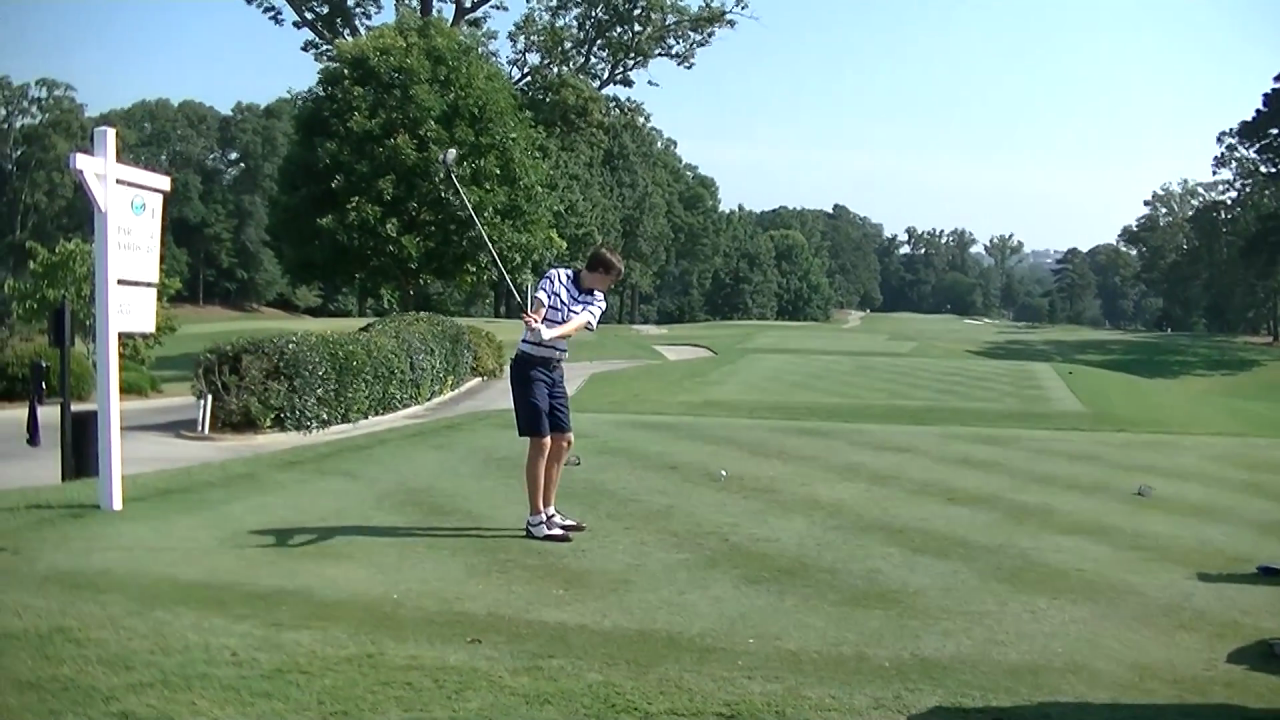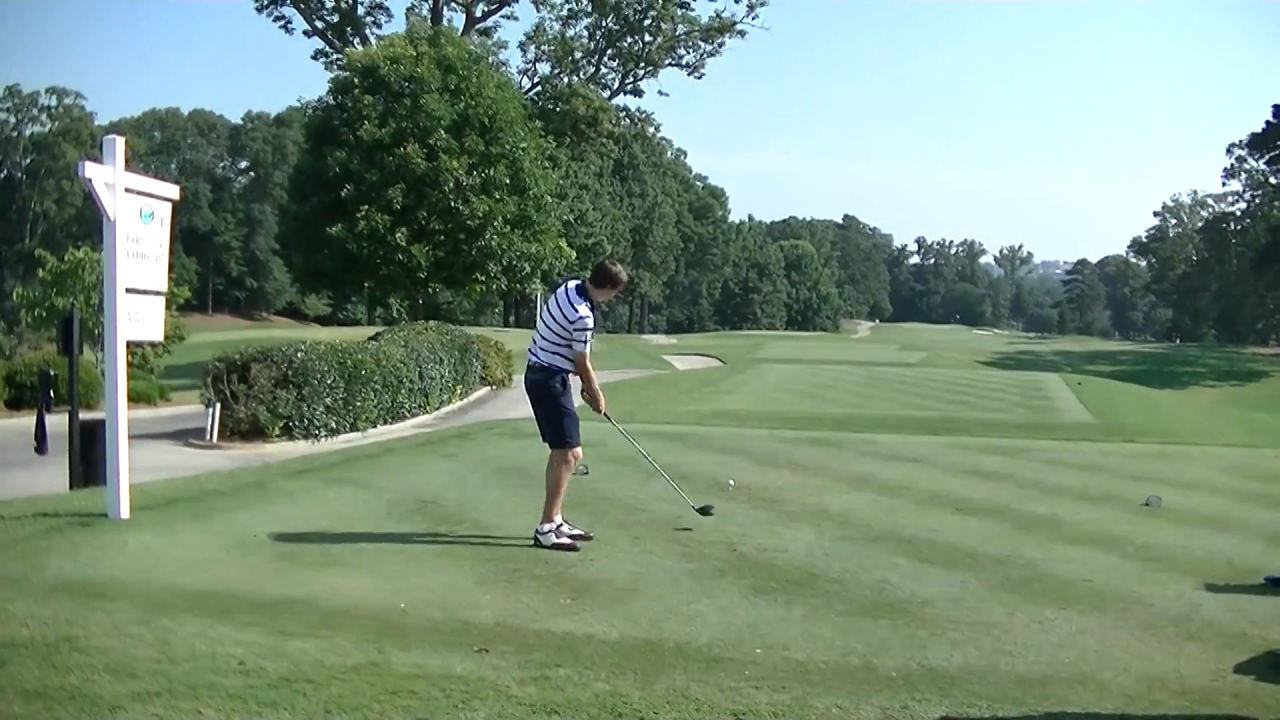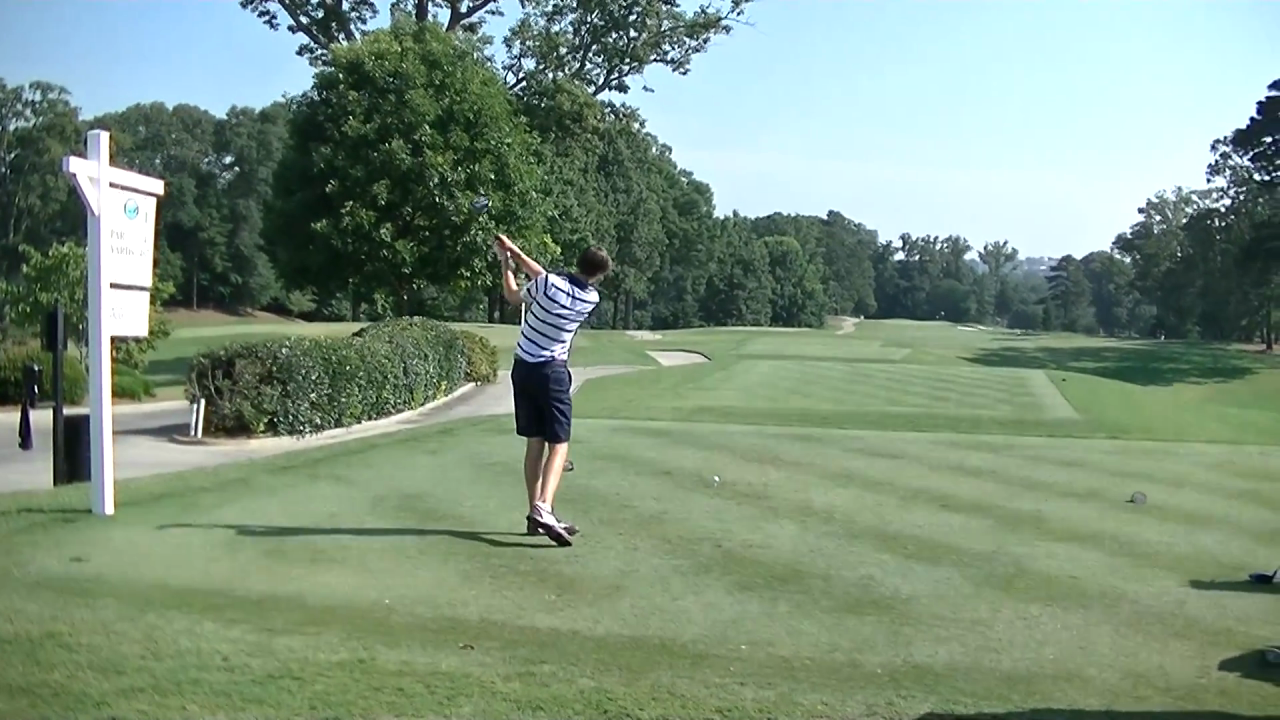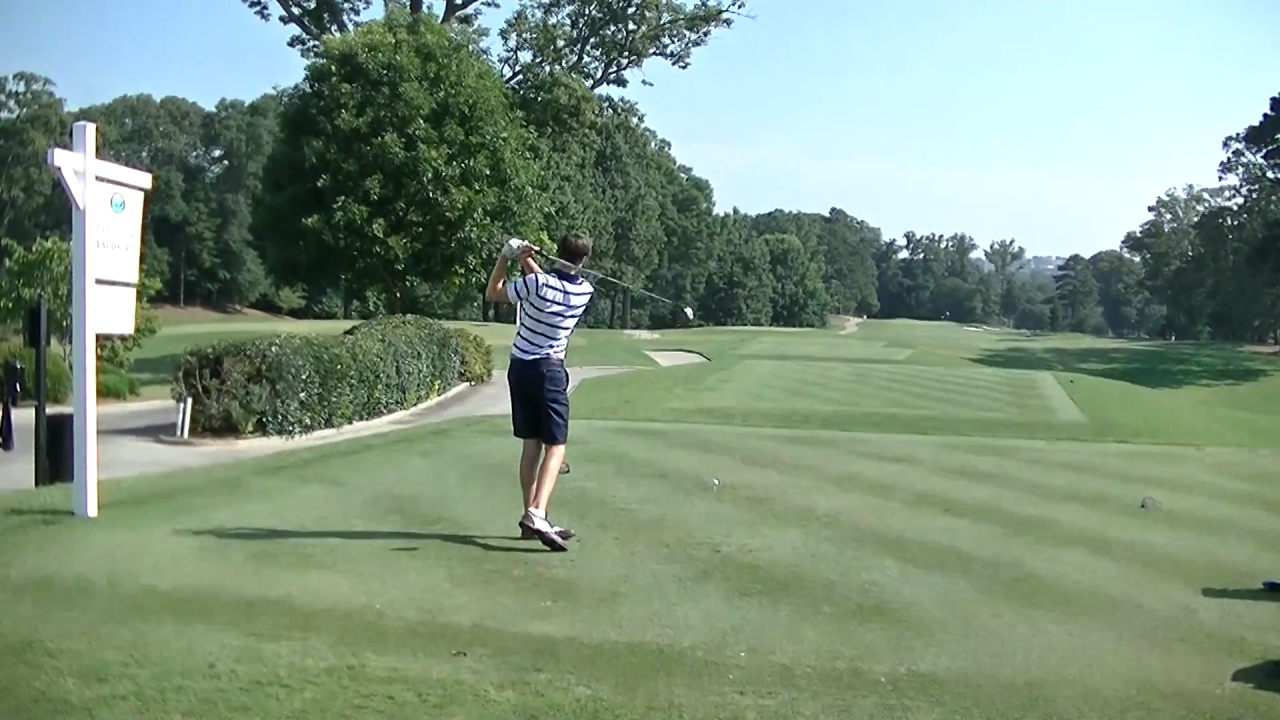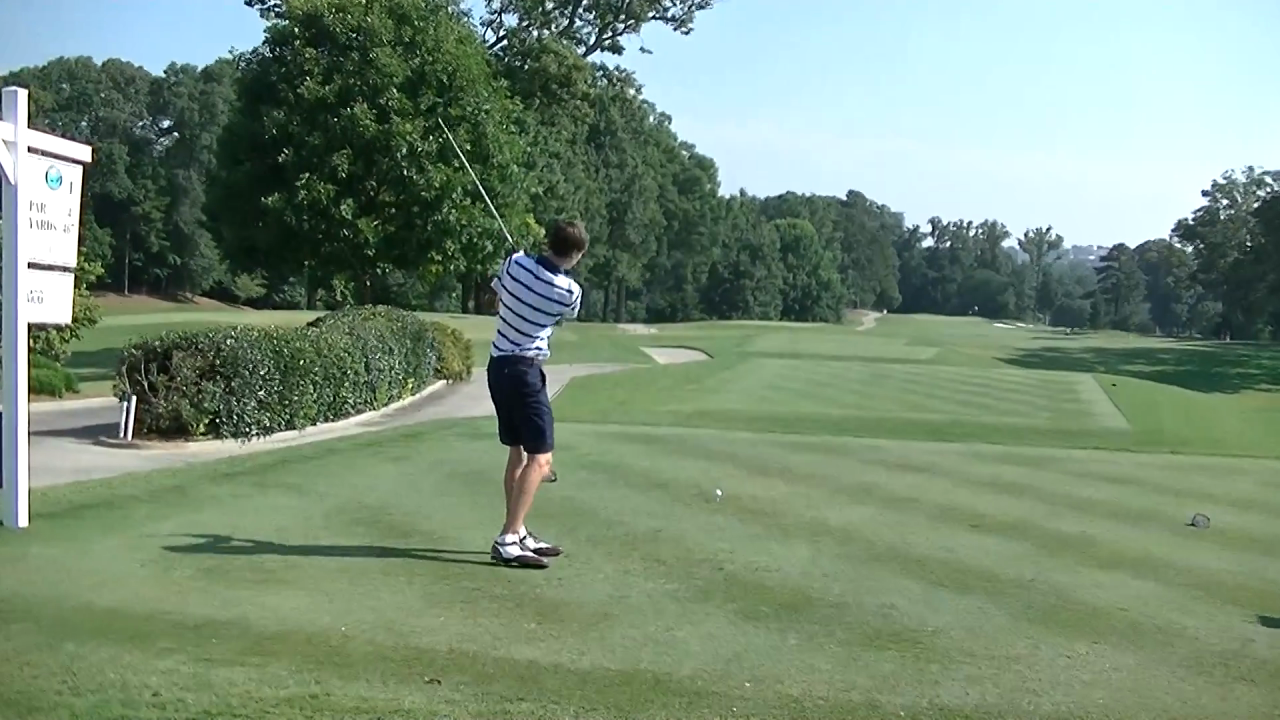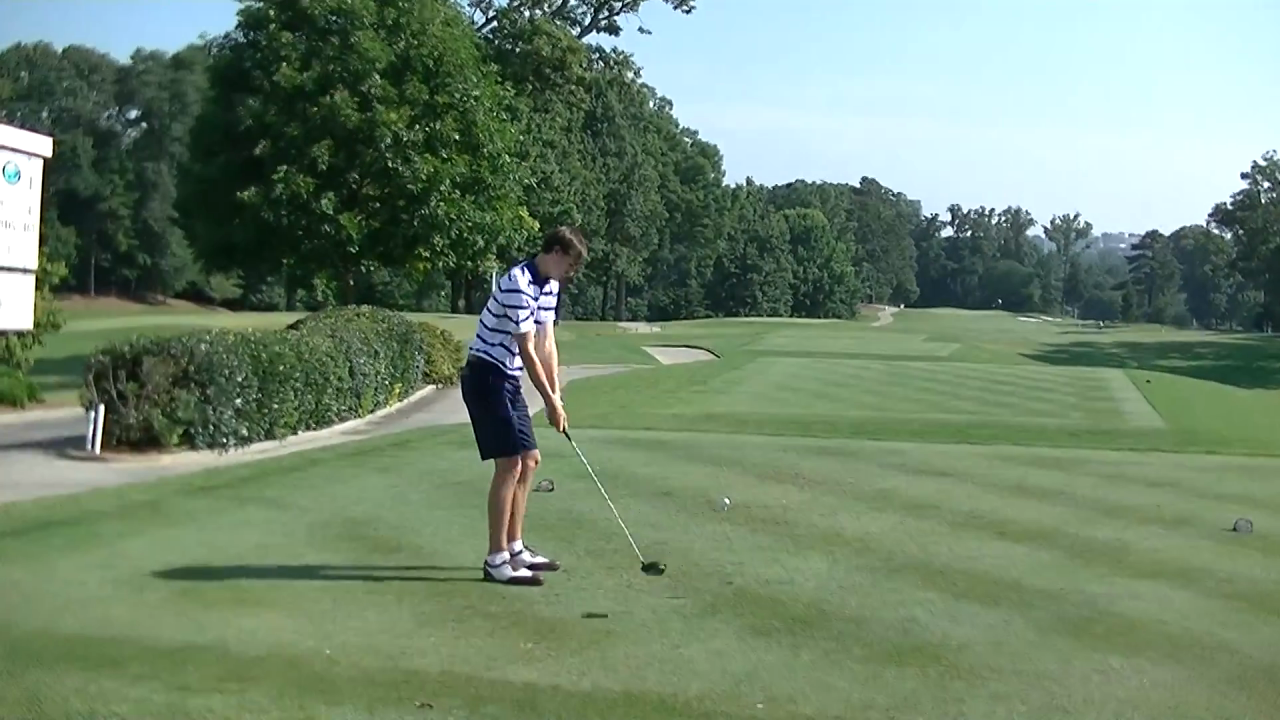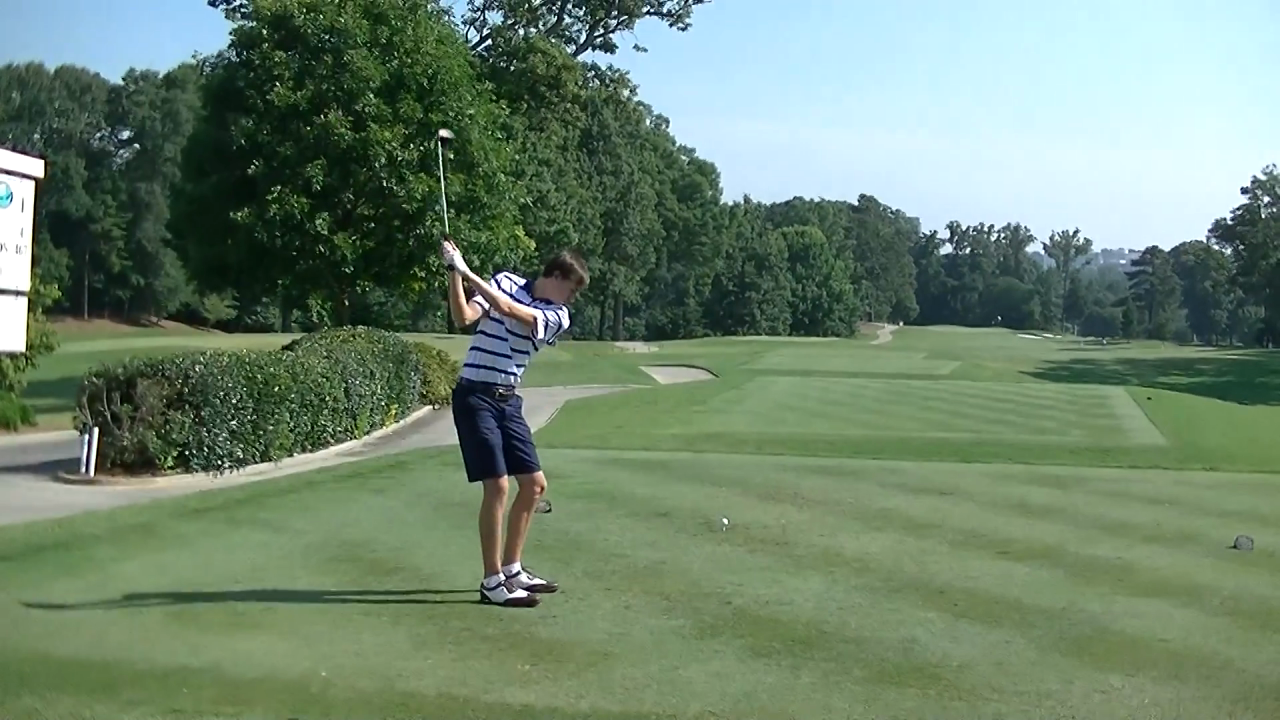
dt=0.4s
person 1, frame 1
left shoulder: (597, 301)
right shoulder: (556, 278)
left elbow: (574, 326)
right elbow: (534, 317)
left wrist: (548, 333)
right wrist: (535, 323)
left hip: (554, 369)
right hip: (529, 366)
left knee: (563, 441)
right knee: (541, 442)
left ankle: (548, 511)
right ankle: (536, 520)
person 1, frame 2
left shoulder: (569, 285)
right shoulder: (583, 318)
right elbow: (580, 364)
left wrist: (589, 388)
right wrist: (595, 393)
left hip: (539, 375)
right hip: (549, 381)
left knee: (561, 449)
right knee: (571, 453)
left ankle: (554, 520)
right ankle: (545, 529)
person 1, frame 3
left shoulder: (547, 285)
right shoulder: (590, 299)
left elbow: (512, 296)
left wrist: (506, 261)
right wrist: (516, 253)
left hip: (523, 368)
right hip: (552, 372)
left knee: (535, 443)
right knee: (558, 445)
left ankle: (537, 512)
right ankle: (543, 508)
person 1, frame 4
left shoulder: (535, 283)
right shoulder: (586, 292)
left elbow: (492, 294)
left wrist: (506, 257)
right wrist: (527, 260)
left hip: (519, 368)
right hip: (549, 371)
left knee: (531, 445)
right knee: (555, 447)
left ankle: (532, 514)
right ankle: (536, 515)
person 1, frame 5
left shoulder: (514, 263)
right shoulder: (570, 291)
left hip: (500, 366)
right hip: (523, 371)
left knee: (519, 452)
right knee: (541, 458)
left ankle: (518, 533)
right ankle: (507, 541)
person 1, frame 6
left shoulder: (550, 287)
right shoulder: (517, 283)
left elbow: (546, 339)
right elbow: (525, 350)
left wrist: (556, 392)
right wrist: (551, 401)
left hip: (511, 380)
right hip: (486, 375)
left knee: (528, 460)
right knee: (510, 463)
left ankle: (514, 547)
person 1, frame 7
left shoulder: (558, 318)
right shoulder: (505, 281)
left elbow: (511, 311)
right elbow: (463, 317)
left wrist: (468, 274)
right wrist: (455, 273)
left hip: (508, 401)
right hip: (474, 397)
left knee: (534, 484)
right knee: (497, 486)
